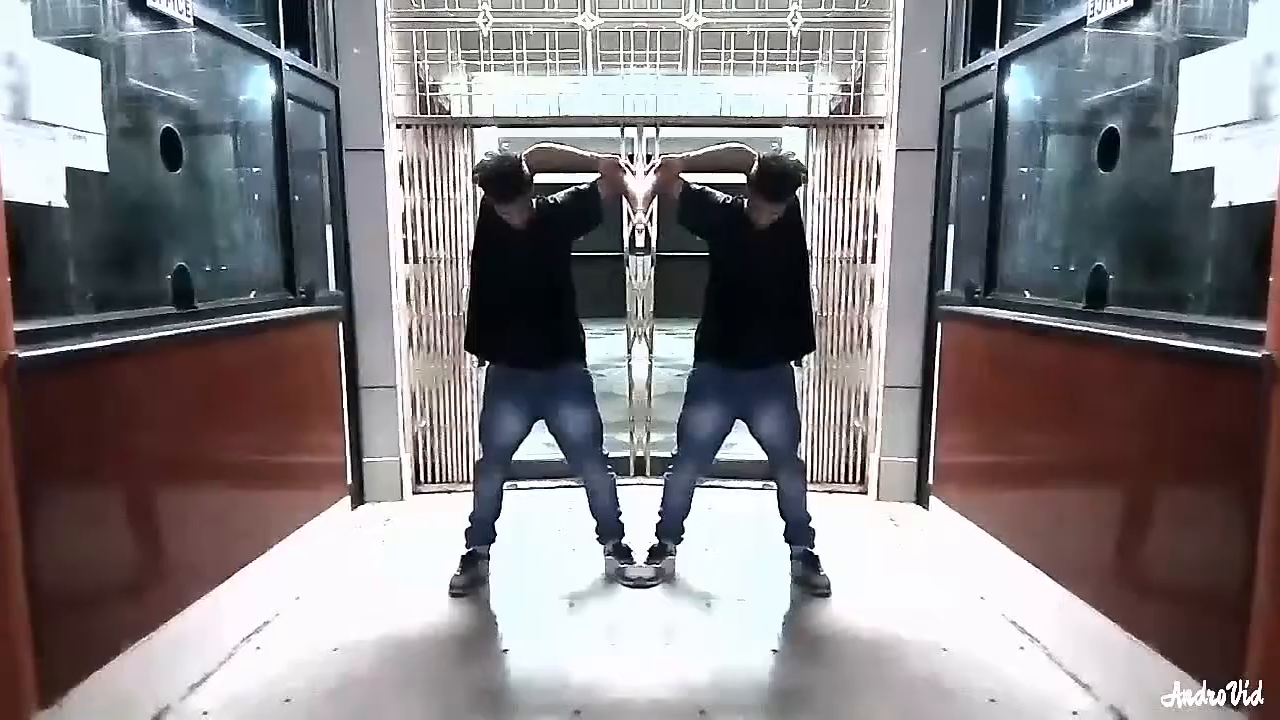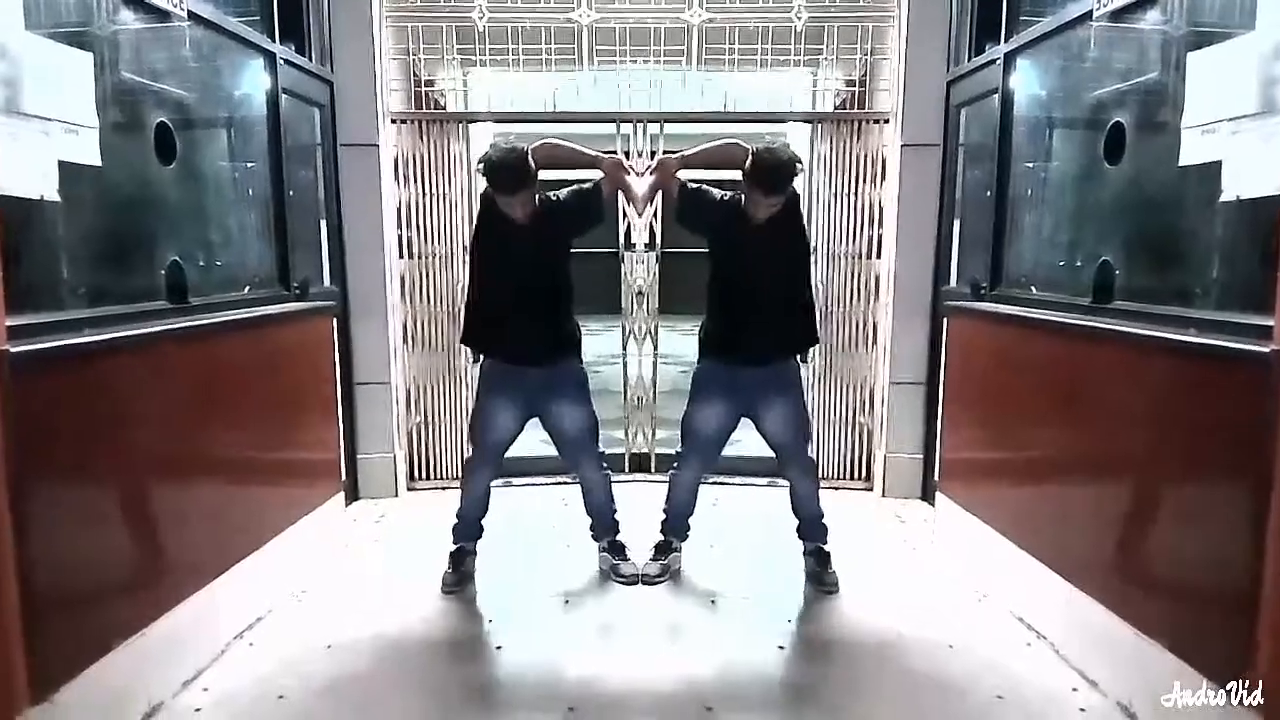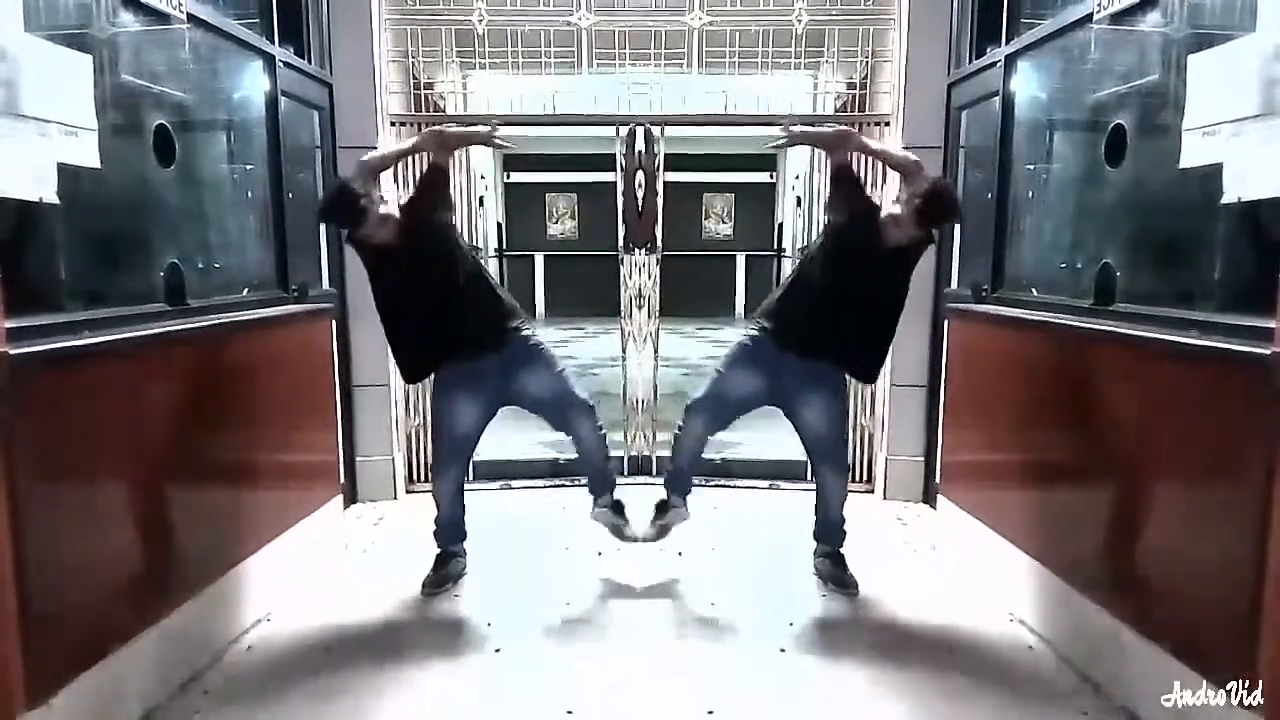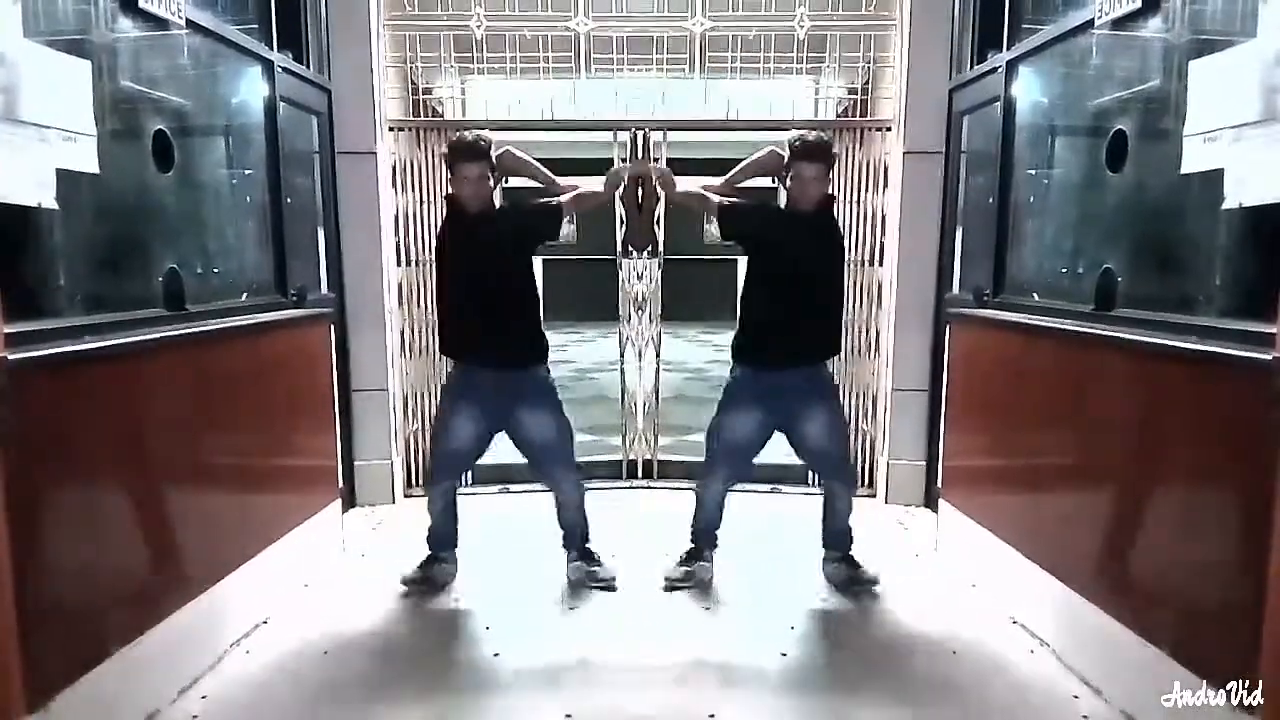
dt=1s
person 1, frame 1
left shoulder: (557, 213)
right shoulder: (488, 215)
left elbow: (612, 183)
right elbow: (535, 155)
left wrist: (604, 166)
right wrist: (594, 160)
left hip: (565, 370)
right hip: (508, 372)
left knee: (593, 465)
right knee: (491, 466)
left ankle: (614, 545)
right ankle: (477, 553)
person 1, frame 2
left shoulder: (558, 211)
right shoulder: (488, 210)
left elbow: (612, 179)
right elbow: (539, 150)
left wrist: (610, 167)
right wrist: (599, 161)
left hip: (560, 367)
right hip: (503, 369)
left knee: (589, 463)
right knee: (482, 463)
left ankle: (609, 544)
right ankle: (464, 550)
person 1, frame 3
left shoulder: (424, 213)
right shoulder: (369, 248)
right elbow: (364, 168)
left wrist: (471, 136)
left hip: (512, 345)
right hip: (458, 368)
left knee: (579, 417)
right knee: (448, 466)
left ankle: (605, 499)
right ankle: (451, 552)
person 1, frame 4
left shoulder: (518, 220)
right shoulder: (453, 218)
left elbow: (575, 202)
right elbow: (505, 155)
left wrist: (609, 187)
right wrist: (559, 186)
left hip: (527, 376)
right hip: (470, 378)
left knee: (561, 470)
right knee: (441, 473)
left ankle: (579, 553)
right ankle: (441, 556)
person 2, frame 1
left shoulder: (790, 215)
right shoulder: (723, 213)
left elbow: (746, 155)
right elbow: (668, 178)
left wrist: (684, 161)
right wrist: (671, 167)
left hip: (771, 372)
right hip: (715, 369)
left knee: (788, 467)
right knee: (686, 465)
left ankle: (802, 552)
right ankle: (665, 545)
person 2, frame 2
left shoulder: (791, 208)
right shoulder: (719, 210)
left elbow: (740, 150)
right elbow: (666, 175)
left wrist: (680, 161)
right wrist: (656, 180)
left hip: (776, 369)
right hip: (719, 367)
left knee: (798, 464)
right knee: (691, 462)
left ankle: (815, 549)
right ankle: (671, 543)
person 2, frame 3
left shoulder: (910, 249)
right shoulder: (855, 213)
left hip: (820, 368)
right hip: (767, 345)
left knee: (831, 465)
right knee: (700, 417)
left ankle: (828, 551)
right ankle: (674, 499)
person 2, frame 4
left shoulder: (825, 218)
right shoulder: (762, 220)
left elbow: (774, 155)
right elbow: (708, 202)
left wrist: (719, 188)
right wrist: (678, 189)
left hip: (809, 378)
right hip: (752, 376)
left knee: (839, 473)
right knee: (719, 469)
left ankle: (838, 556)
right ankle: (701, 551)
